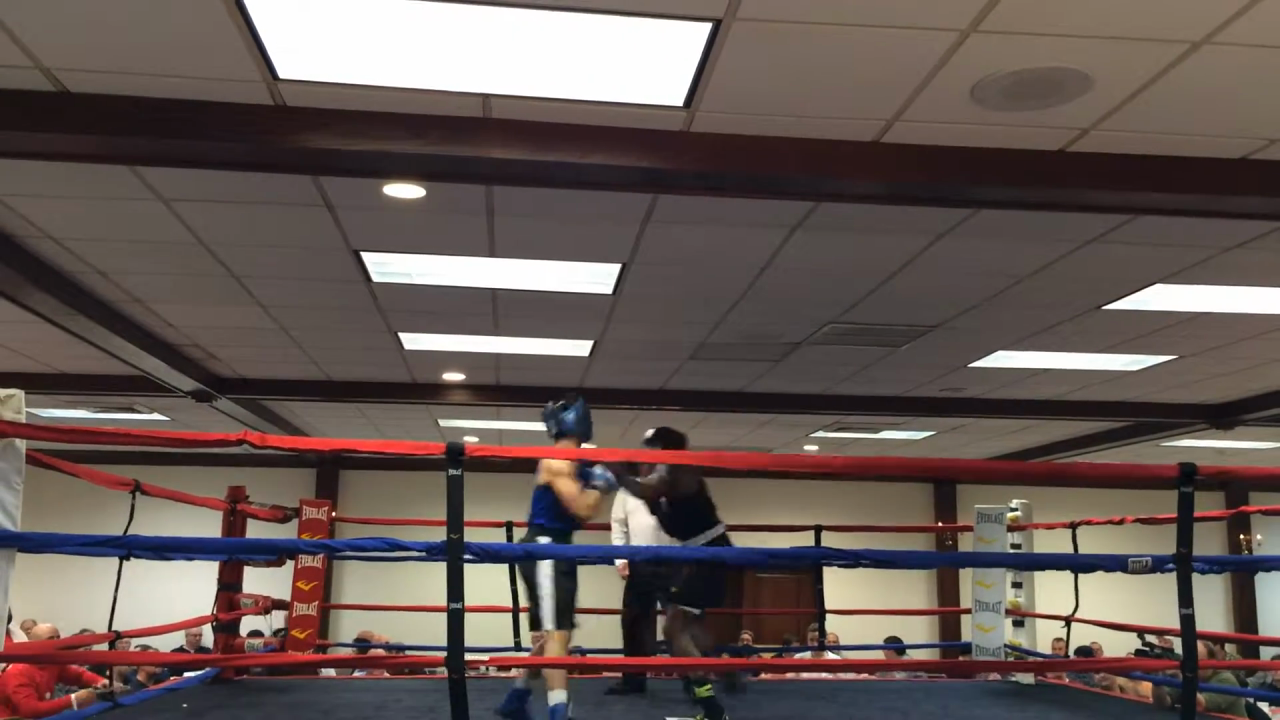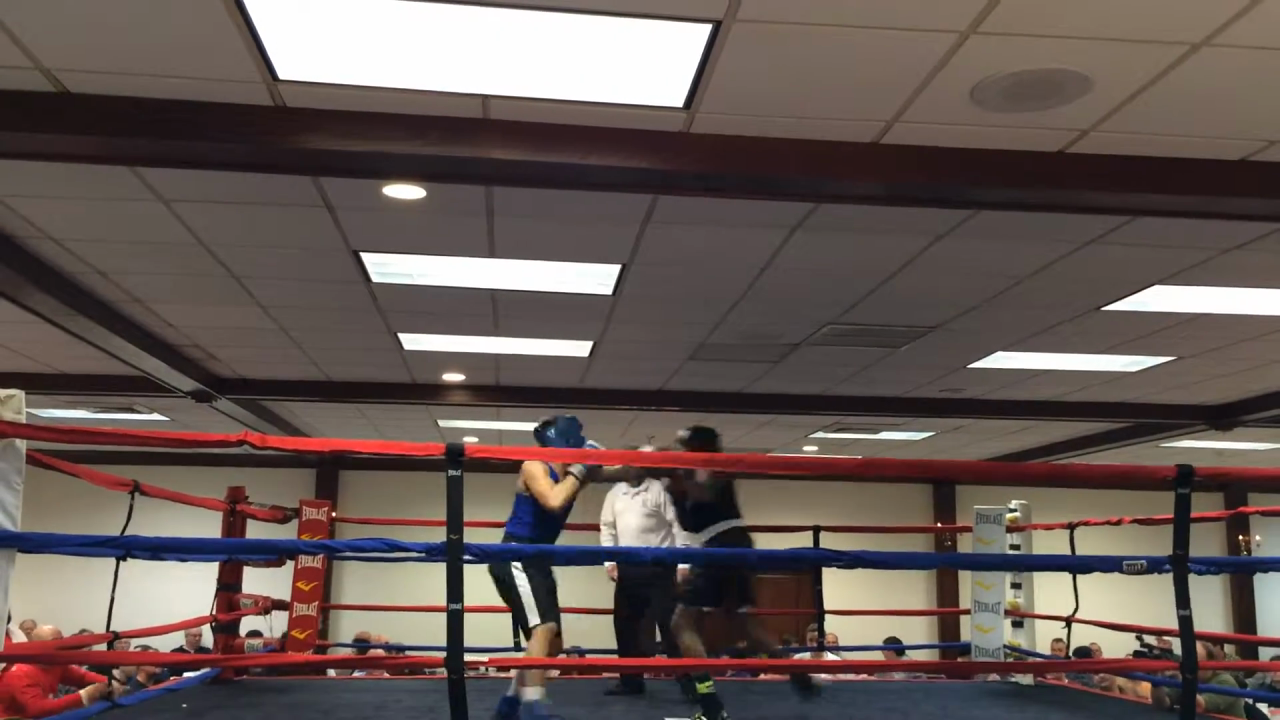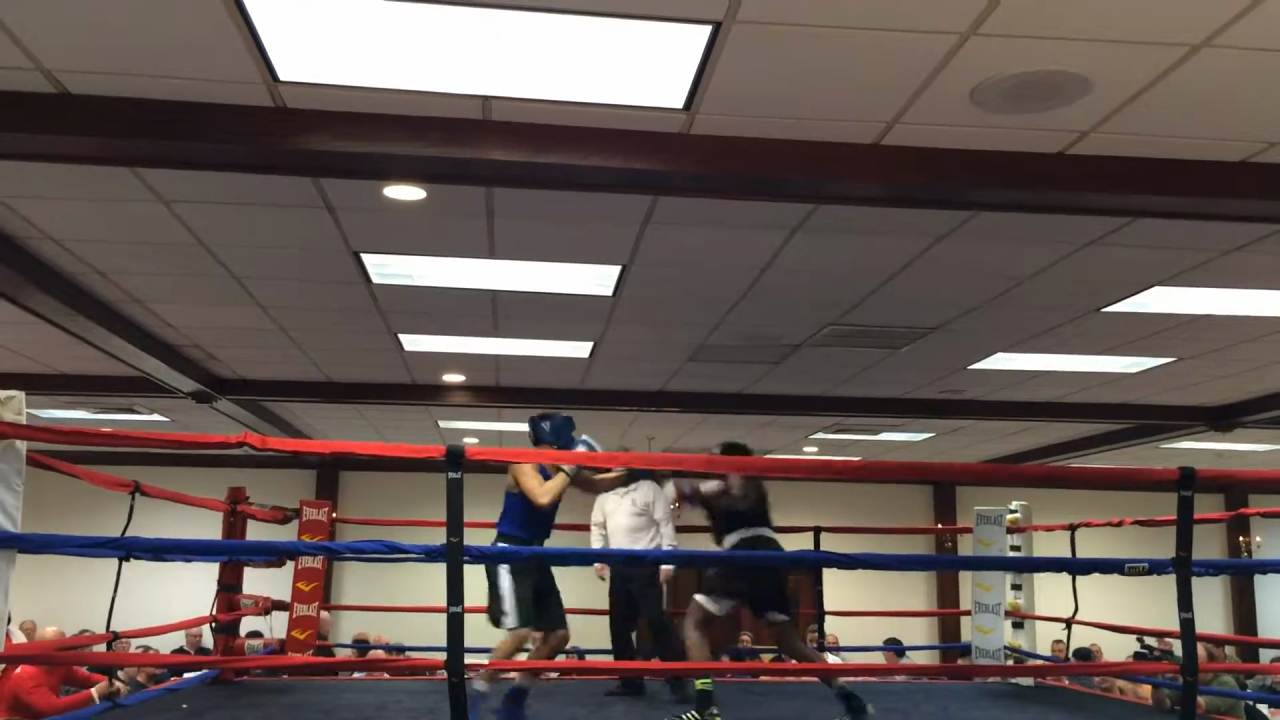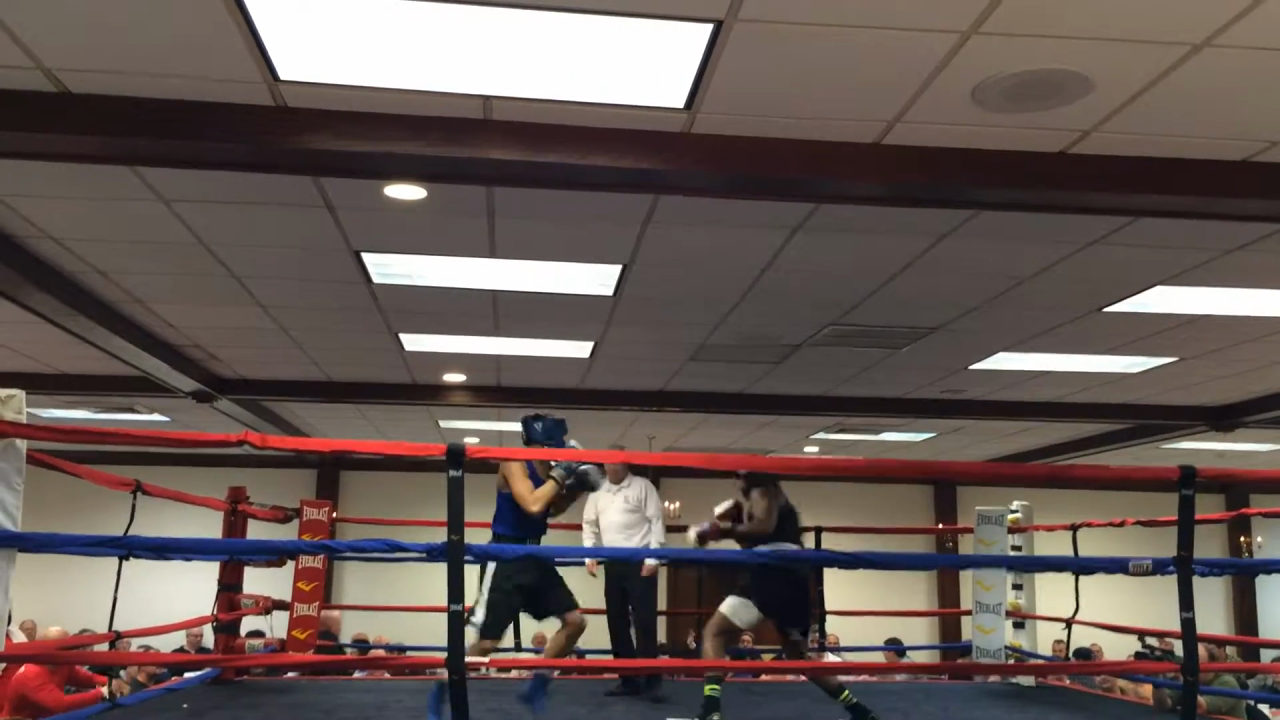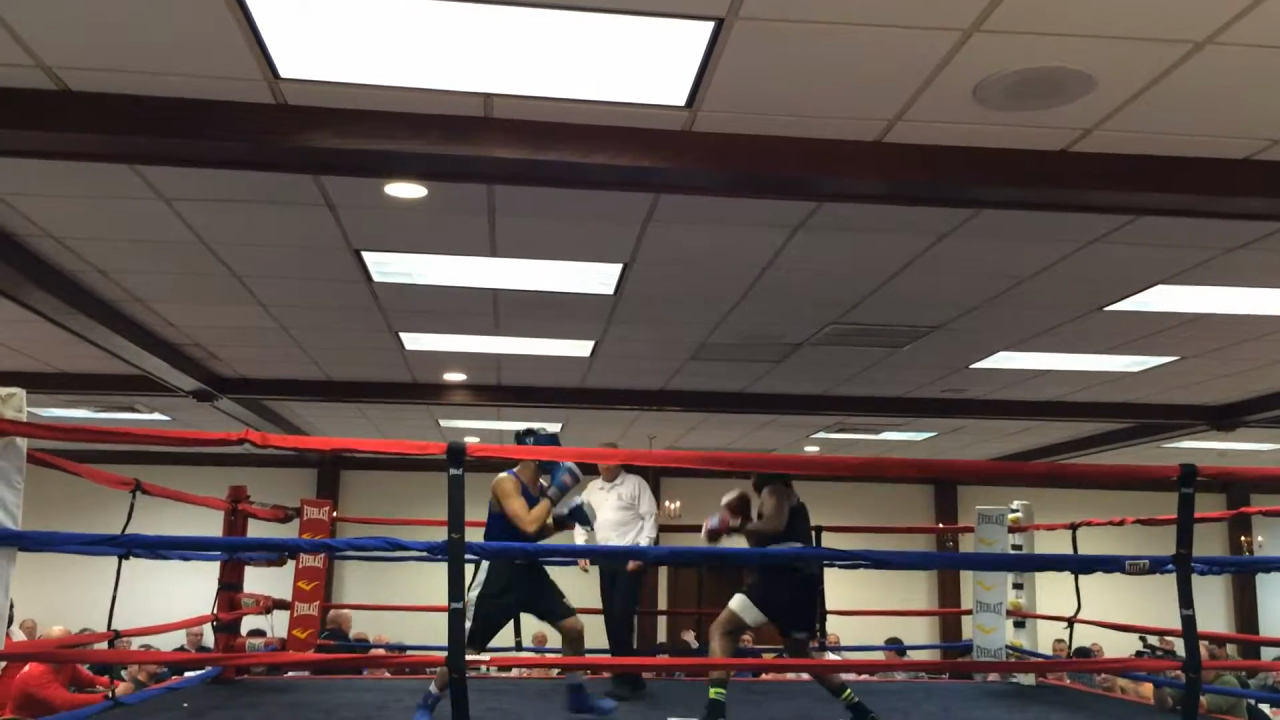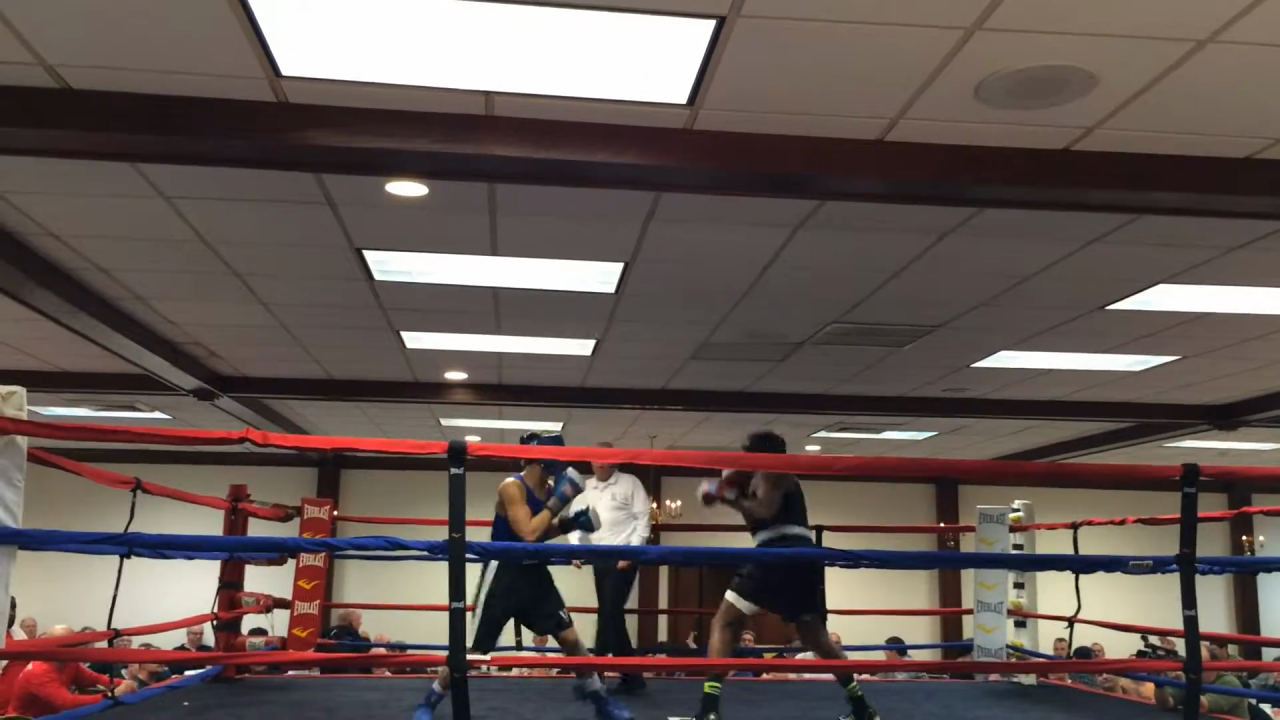
dt=0.1s
person 1, frame 1
left shoulder: (570, 460)
right shoulder: (558, 462)
right elbow: (583, 511)
right wrist: (601, 485)
left hip: (552, 549)
right hip: (545, 549)
left knee: (555, 632)
right knee: (557, 633)
person 1, frame 2
left shoulder: (566, 469)
right shoulder: (535, 467)
right elbow: (554, 502)
right wrist: (579, 470)
left hip: (537, 558)
right hip: (516, 558)
left knee: (551, 639)
right knee: (544, 630)
person 1, frame 3
left shoulder: (560, 468)
right shoulder: (523, 464)
left elbow: (593, 485)
right elbow: (543, 498)
left wrist: (627, 472)
right wrist: (569, 467)
left hip: (534, 556)
left knee: (559, 636)
right knee: (519, 633)
person 1, frame 4
left shoulder: (547, 469)
right shoulder: (513, 465)
left elbow: (553, 508)
right elbow: (533, 506)
left wrist: (578, 484)
right wrist: (559, 473)
left hip: (534, 556)
right hip: (505, 558)
left knee: (575, 622)
right knee: (488, 640)
left ankle: (536, 688)
person 1, frame 5
left shoulder: (540, 486)
right shoulder: (505, 482)
right elbow: (528, 526)
left wrist: (565, 519)
right wrist: (556, 491)
left hip: (528, 567)
right hip: (497, 569)
left knee: (573, 628)
right knee: (470, 648)
left ankle: (578, 695)
person 1, frame 6
left shoulder: (547, 488)
right shoulder: (511, 487)
right elbow: (529, 534)
left wrist: (571, 522)
right wrist: (559, 499)
left hip: (533, 571)
right hip: (503, 572)
left knee: (570, 640)
right knee: (475, 648)
person 2, frame 1
left shoulder: (680, 472)
right shoulder: (668, 476)
left elbow: (645, 490)
right elbow: (671, 526)
left wrist: (621, 473)
right wrist: (652, 498)
left hip: (709, 556)
left knee: (675, 629)
right knee: (691, 622)
person 2, frame 2
left shoulder: (710, 468)
right shoulder: (699, 476)
left elbow: (705, 493)
right elbow: (690, 523)
left wrist: (674, 475)
right wrist: (675, 486)
left hip: (723, 548)
right hip: (734, 548)
left knee: (683, 624)
right knee: (744, 625)
right ankle: (801, 678)
person 2, frame 3
left shoulder: (742, 475)
right shoulder: (734, 486)
left elbow: (742, 502)
right elbow: (724, 535)
left wrist: (694, 493)
right wrist: (706, 500)
left hip: (748, 556)
left knee: (694, 623)
right knee: (788, 640)
person 2, frame 4
left shoulder: (764, 492)
right shoulder: (778, 504)
left elbow: (764, 527)
left wrist: (725, 530)
right wrist: (735, 529)
left hip: (774, 574)
right hip: (795, 576)
left knee: (714, 633)
right knee: (796, 656)
person 2, frame 5
left shoulder: (775, 490)
right shoulder: (793, 503)
left elbow: (774, 526)
left wrist: (735, 526)
right wrist: (745, 523)
left hip: (781, 573)
right hip: (805, 575)
left knee: (721, 632)
right knee: (799, 655)
person 2, frame 6
left shoulder: (769, 473)
right shoulder: (787, 480)
left elbow: (766, 511)
left wrist: (729, 497)
right wrist: (742, 494)
right hip: (805, 557)
left knee: (723, 623)
right knee: (814, 637)
person 3, frame 1
right shoulder: (627, 491)
right elbow: (618, 526)
right wrist: (620, 559)
right hip: (637, 565)
right knee: (632, 621)
right ankle: (633, 680)
person 3, frame 2
left shoulder: (659, 490)
right shoulder: (615, 493)
left elbow: (676, 526)
right elbow: (607, 528)
left wrist: (683, 562)
right wrist: (610, 560)
left hip: (658, 567)
right hip: (628, 568)
left knee: (666, 622)
right knee: (624, 622)
left ankle: (687, 679)
right ankle: (631, 679)
person 3, frame 3
left shoulder: (650, 489)
right shoulder: (605, 494)
left elbow: (666, 525)
right elbow: (598, 528)
left wrist: (667, 562)
right wrist: (599, 560)
left hip: (647, 566)
right hip: (619, 567)
left knee: (656, 622)
right knee: (620, 625)
left ankle: (676, 680)
right ankle: (631, 680)
person 3, frame 4
left shoulder: (642, 486)
right shoulder: (598, 493)
left elbow: (657, 522)
right elbow: (589, 525)
left wrist: (653, 558)
right wrist: (589, 555)
left hip: (639, 562)
right hip: (612, 563)
left knee: (643, 618)
right knee: (616, 621)
left ankle: (651, 679)
right ankle: (629, 679)
person 3, frame 5
left shoulder: (636, 484)
right shoulder: (591, 489)
left elbow: (650, 518)
right elbow: (582, 522)
left hip: (631, 560)
right hip: (606, 561)
left knee: (622, 615)
right knee: (613, 620)
left ankle: (626, 677)
right ankle: (628, 678)
person 3, frame 6
left shoulder: (629, 482)
right shoulder: (586, 488)
left elbow: (643, 517)
left wrist: (633, 550)
right wrist: (575, 547)
left hip: (623, 558)
right hip: (600, 560)
left knee: (608, 614)
right knee: (612, 615)
right ankle: (632, 676)
